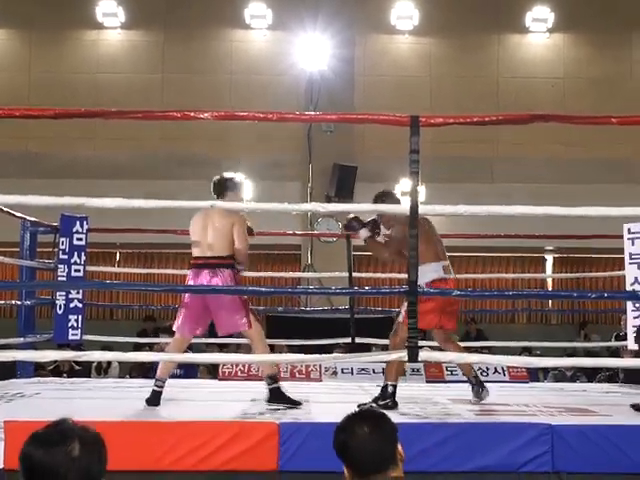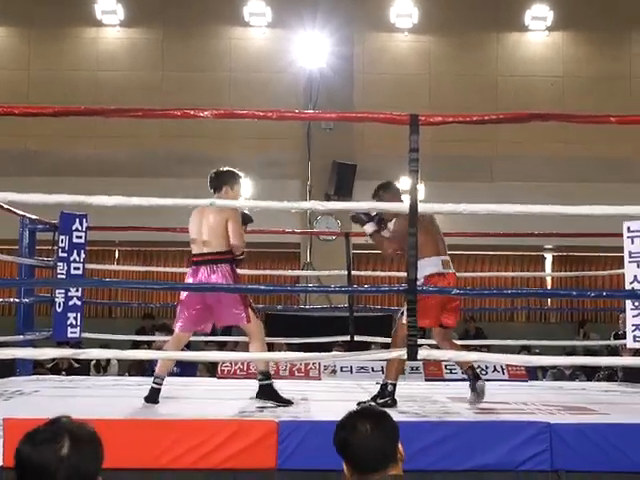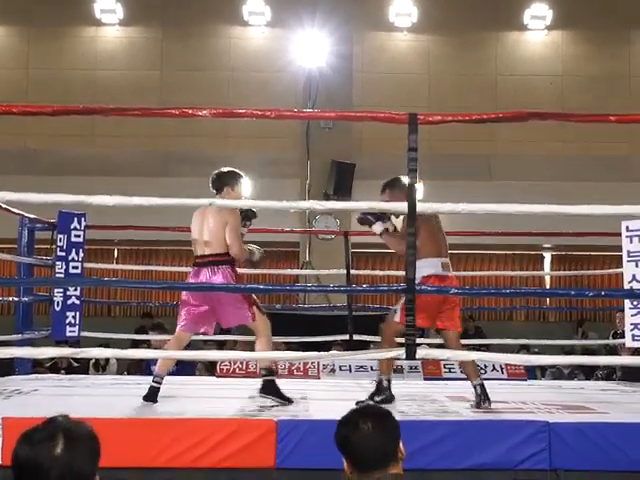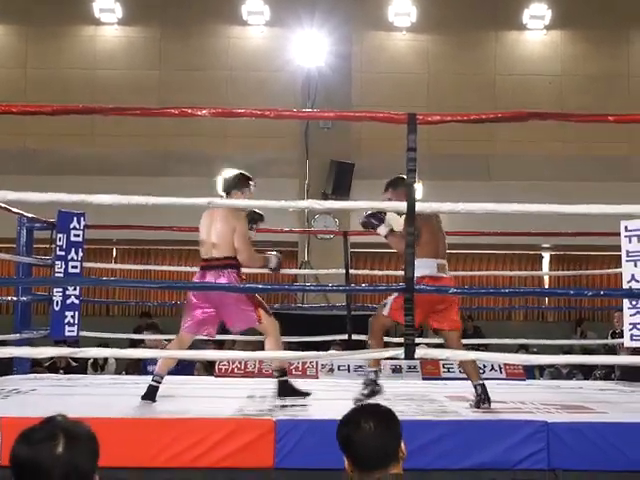
dt=0.1s
person 1, frame 1
left shoulder: (197, 217)
right shoulder: (235, 216)
right elbow: (241, 248)
right wrist: (240, 259)
left hip: (196, 277)
right hip: (222, 278)
left knee: (180, 339)
right knee: (256, 334)
left ankle: (156, 393)
right ankle: (274, 390)
person 1, frame 2
left shoulder: (196, 213)
right shoulder: (230, 211)
right elbow: (237, 243)
right wrist: (238, 252)
left hip: (196, 275)
right hip: (220, 274)
left knee: (180, 336)
right knee: (255, 329)
left ankle: (154, 390)
right ankle: (265, 387)
person 1, frame 3
left shoulder: (198, 213)
right shoulder: (230, 212)
right elbow: (236, 250)
right wrist: (252, 253)
left hip: (198, 276)
right hip: (222, 275)
left knee: (180, 337)
right knee: (263, 326)
left ankle: (153, 389)
right ankle: (268, 383)
person 1, frame 4
left shoulder: (207, 215)
right shoulder: (238, 217)
right elbow: (245, 258)
right wrist: (270, 261)
left hip: (203, 279)
right hip: (227, 279)
left knee: (183, 339)
right knee: (271, 328)
left ankle: (152, 388)
right ankle: (283, 384)
person 2, frame 1
left shoulder: (403, 224)
right shoulder: (421, 221)
left elbow: (388, 255)
left wrist: (363, 232)
right wrist: (378, 235)
left hip: (431, 285)
right hip: (447, 283)
left knee: (398, 339)
right knee: (446, 340)
left ankle: (387, 396)
right ankle: (475, 381)
person 2, frame 2
left shoulder: (404, 219)
right shoulder: (423, 215)
left elbow: (391, 249)
left wrist: (369, 227)
right wrist: (383, 228)
left hip: (430, 280)
right hip: (447, 279)
left knee: (400, 337)
right knee: (443, 339)
left ankle: (386, 394)
right ankle: (473, 376)
person 2, frame 3
right shoulder: (428, 214)
left elbow: (402, 247)
left wrist: (378, 227)
right wrist: (384, 223)
left hip: (428, 281)
right hip: (447, 281)
left knee: (388, 331)
right knee: (453, 344)
left ankle: (383, 390)
right ankle: (480, 393)
person 2, frame 4
left shoulder: (414, 214)
right shoulder: (430, 214)
left elbow: (405, 247)
left wrist: (381, 228)
right wrist: (387, 221)
left hip: (423, 281)
right hip: (444, 282)
left knee: (376, 324)
right knee: (454, 344)
left ankle: (372, 381)
right ankle: (481, 393)
